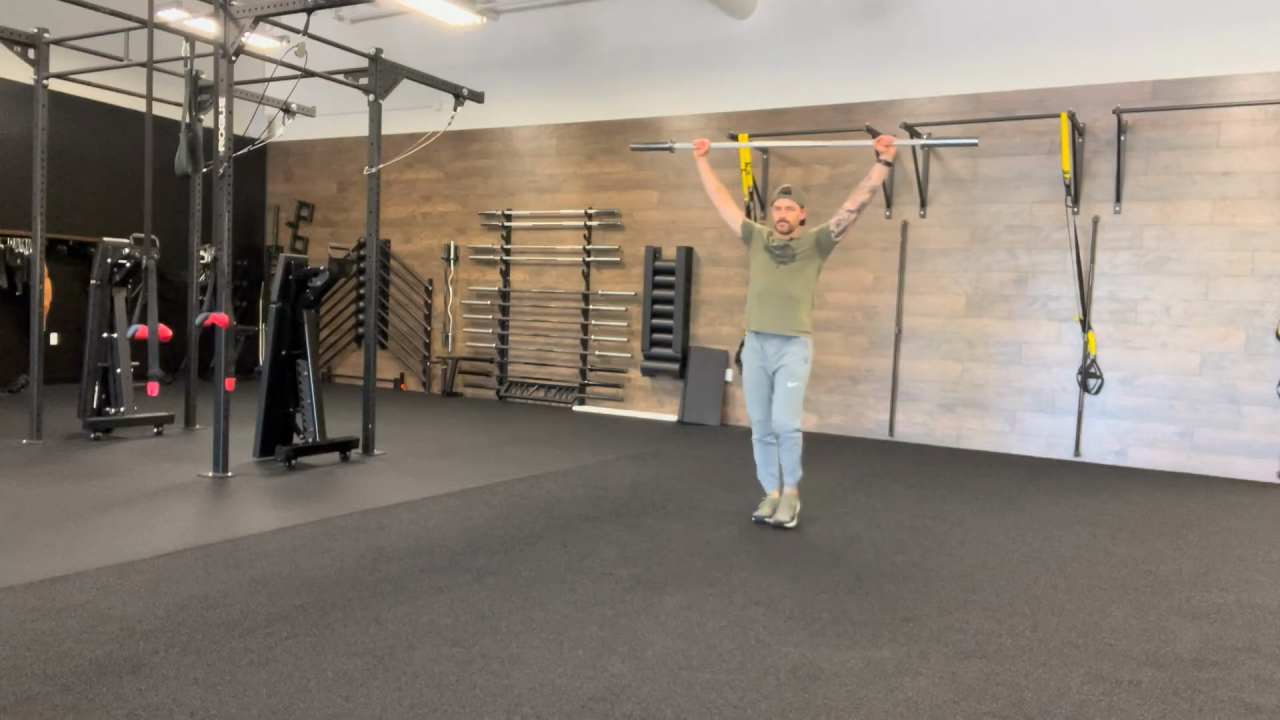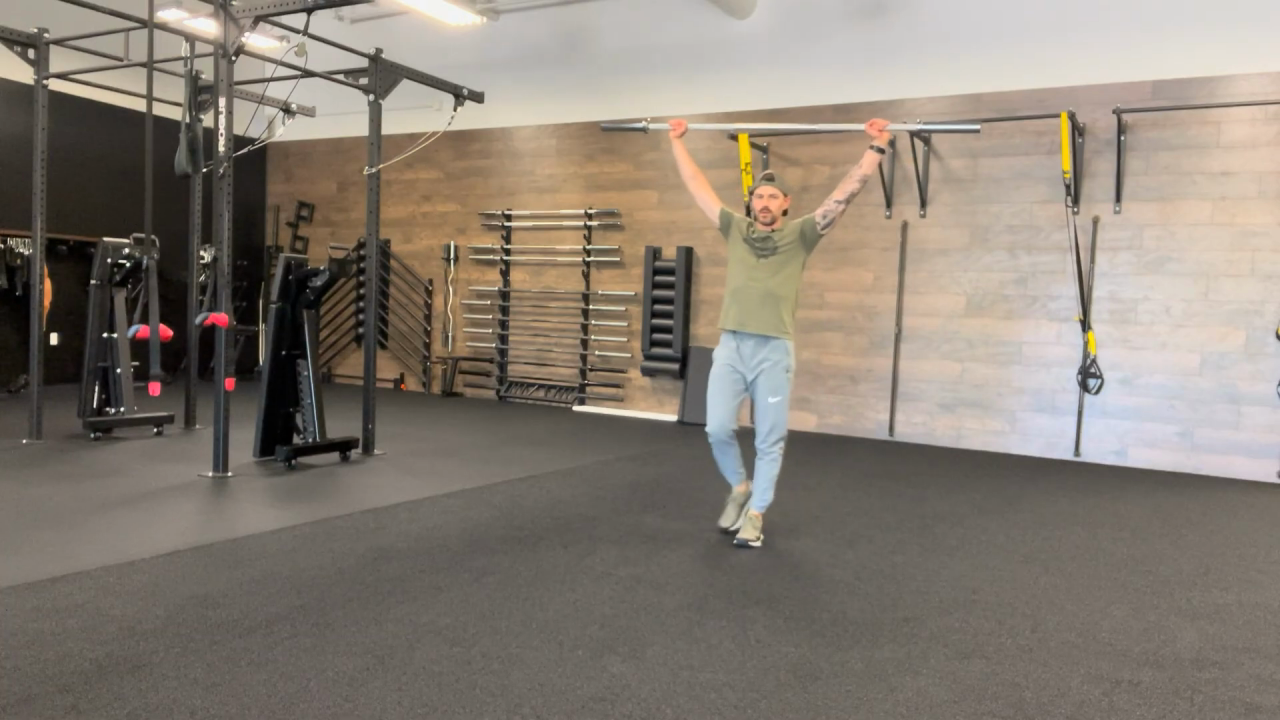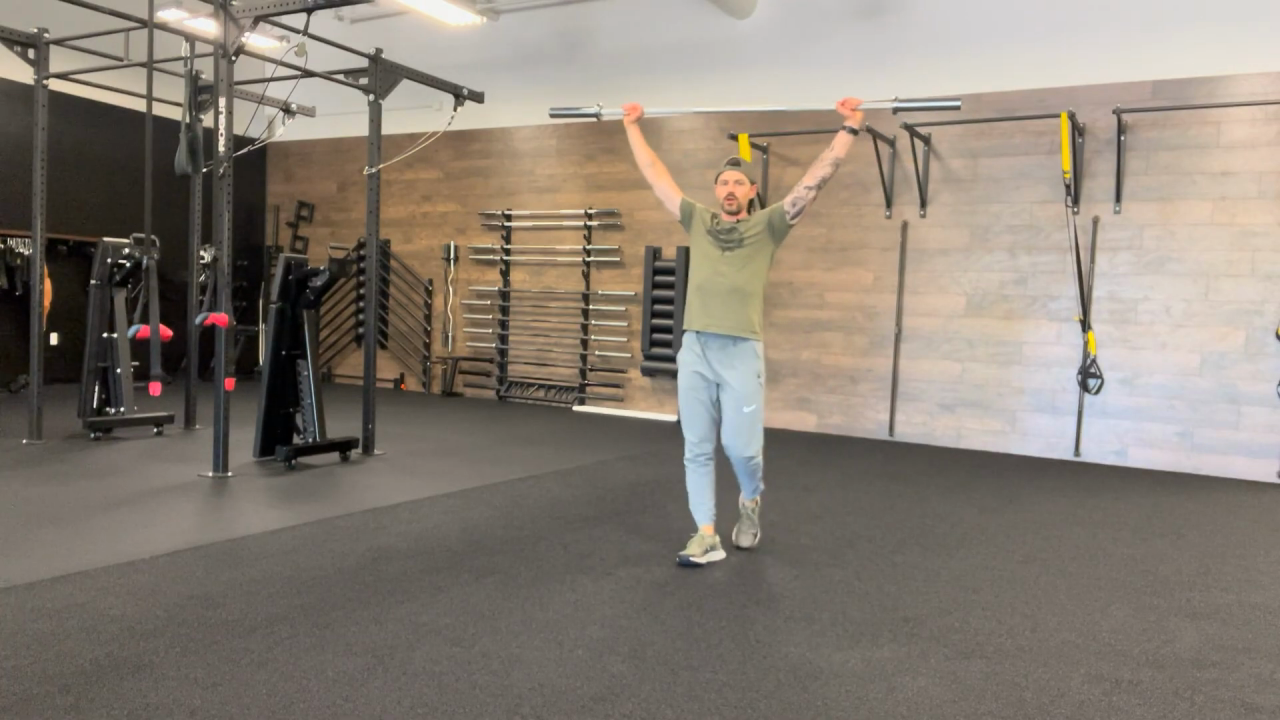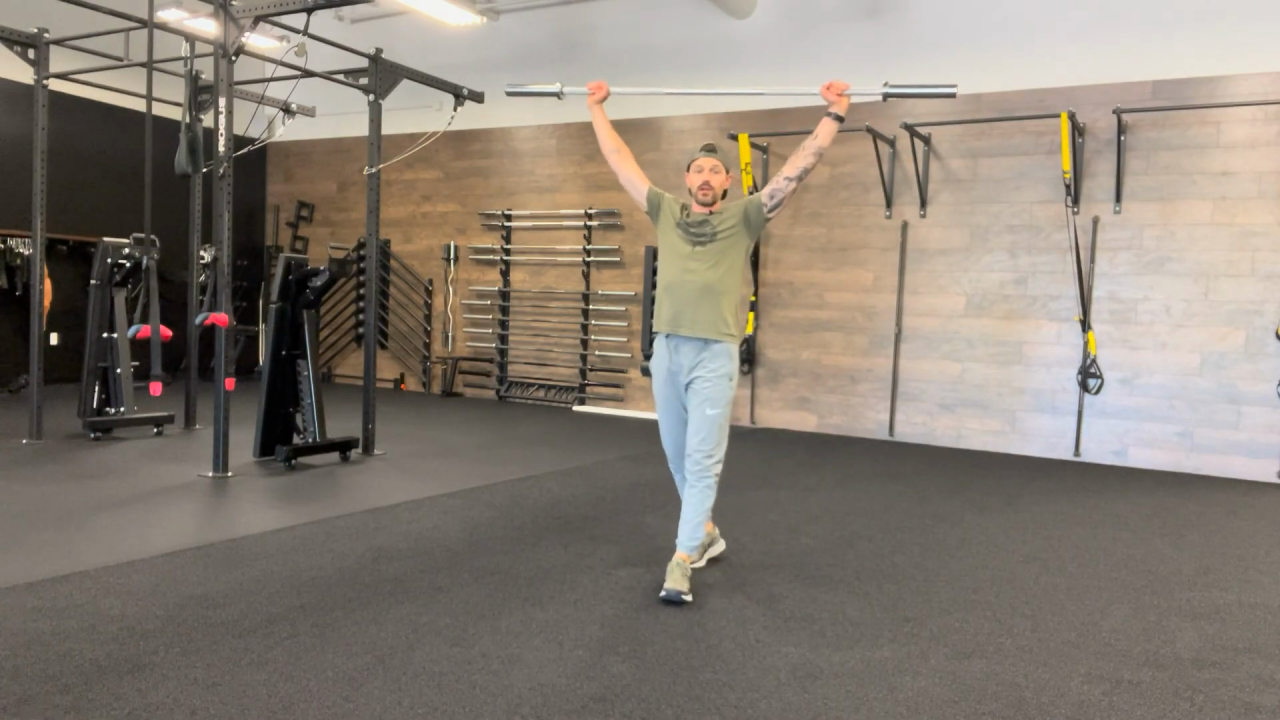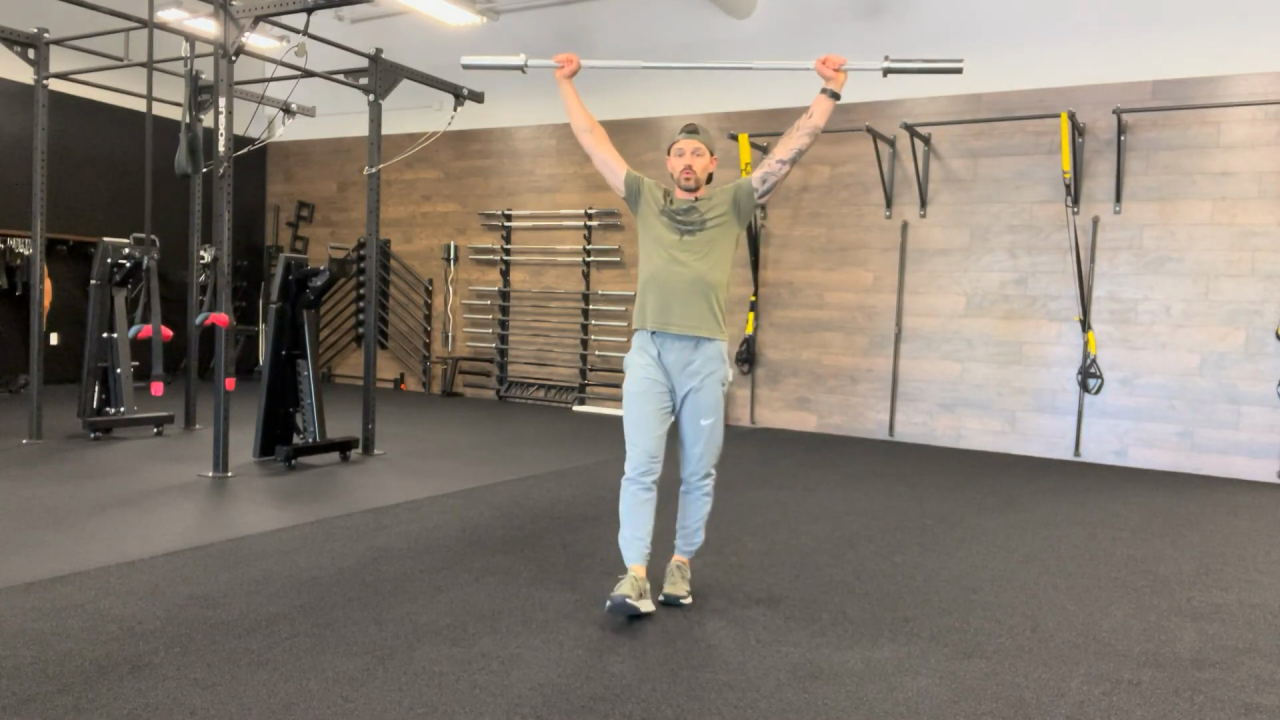
dt=0.7s
person 1, frame 1
left shoulder: (816, 242)
right shoulder: (756, 238)
left elbow: (856, 202)
right elbow: (721, 199)
left wrist: (884, 161)
right wrist: (702, 159)
left hip: (793, 345)
right hip: (755, 344)
left knee: (785, 422)
right knee: (762, 429)
left ankle: (790, 493)
right ankle: (771, 495)
person 1, frame 2
left shoulder: (800, 234)
right shoulder: (735, 228)
left elbow: (846, 192)
right elbow: (696, 185)
left wrist: (877, 146)
right wrist: (677, 141)
left hip: (773, 349)
right hip: (729, 344)
left knee: (768, 440)
right knee: (717, 428)
left ankle: (755, 515)
right ankle: (741, 488)
person 1, frame 3
left shoulder: (768, 225)
right shoulder: (697, 220)
left elbow: (816, 178)
right elbow: (655, 174)
left wrist: (849, 127)
right wrist: (632, 127)
left hip: (741, 351)
right hip: (695, 347)
left knee: (743, 447)
right knee: (698, 449)
left ankle: (751, 502)
right ankle: (706, 534)
person 1, frame 4
left shoulder: (744, 216)
right shoulder: (665, 210)
left elbow: (798, 167)
right elbow: (620, 161)
left wrist: (835, 113)
right wrist: (597, 107)
left hip: (714, 354)
right hip: (666, 350)
left knee: (701, 461)
right knee: (678, 459)
left ankle: (681, 560)
right ankle: (706, 531)
person 1, frame 5
left shoulder: (732, 203)
right shoulder: (644, 197)
left elbow: (791, 149)
right elbow: (593, 142)
left wrist: (830, 90)
right wrist: (566, 83)
left hip: (705, 353)
right hip: (648, 349)
left knee: (698, 472)
right knee: (640, 466)
left ankle: (681, 563)
right ankle: (635, 577)
